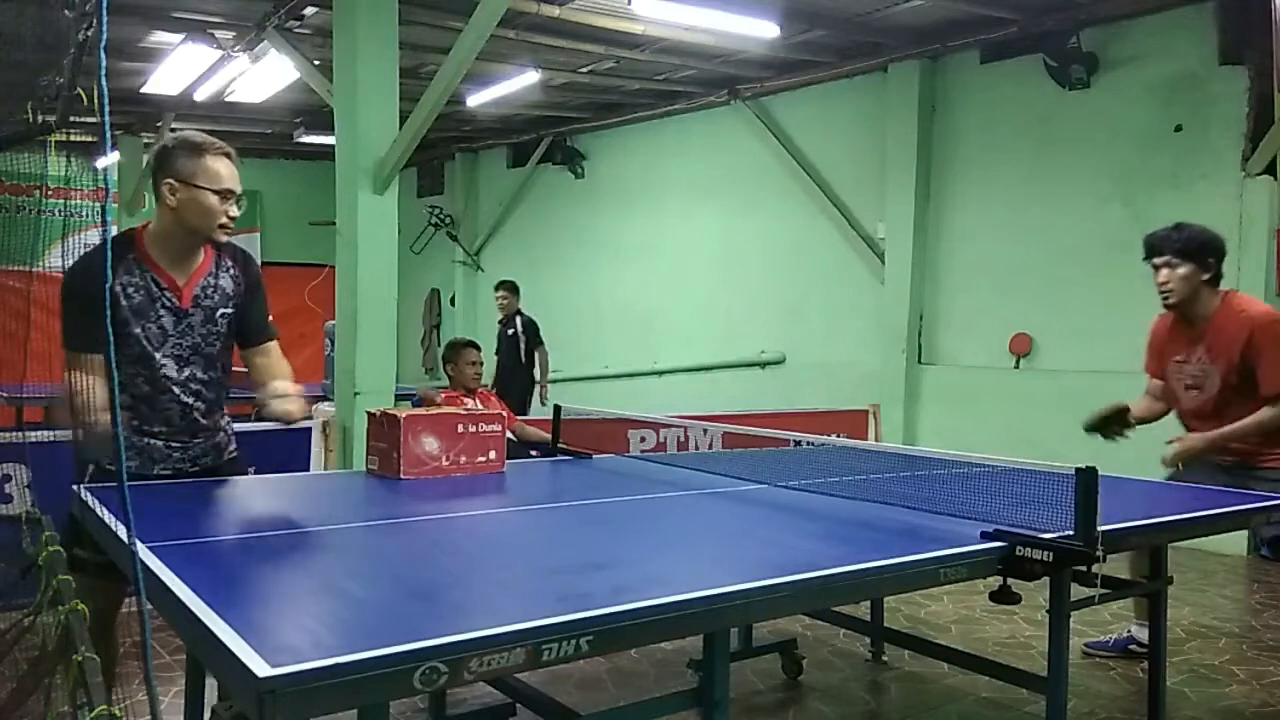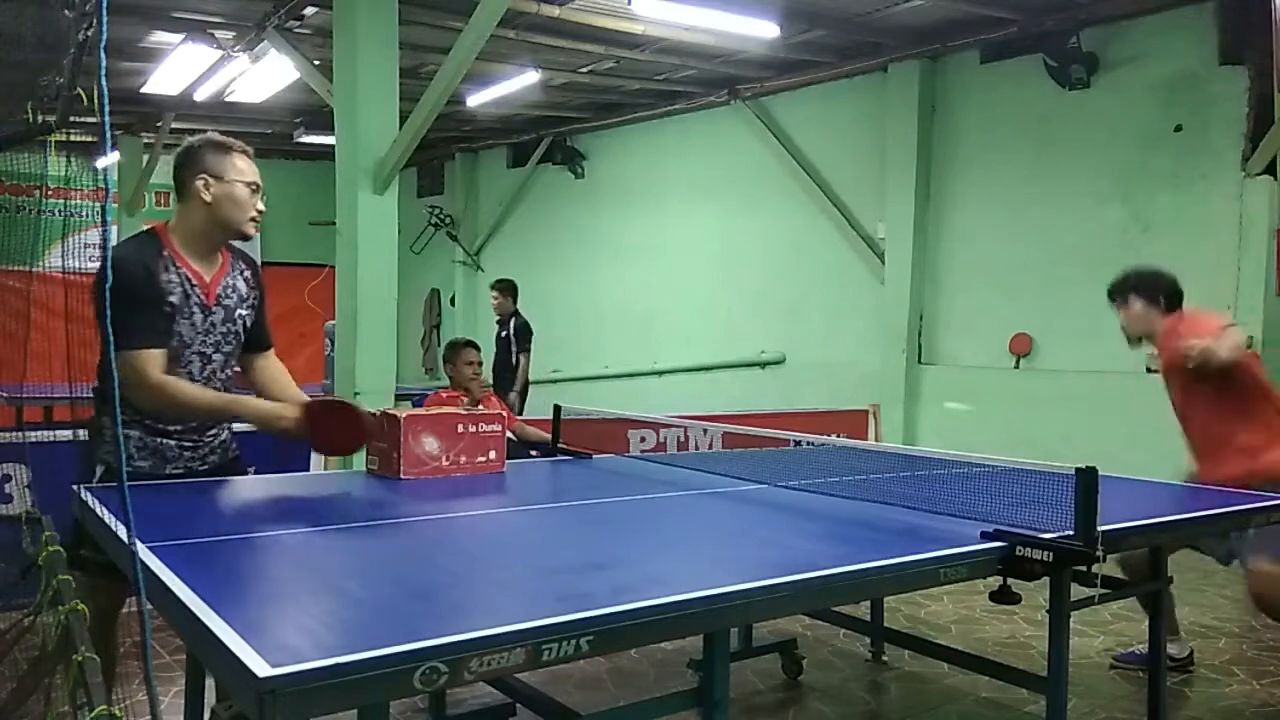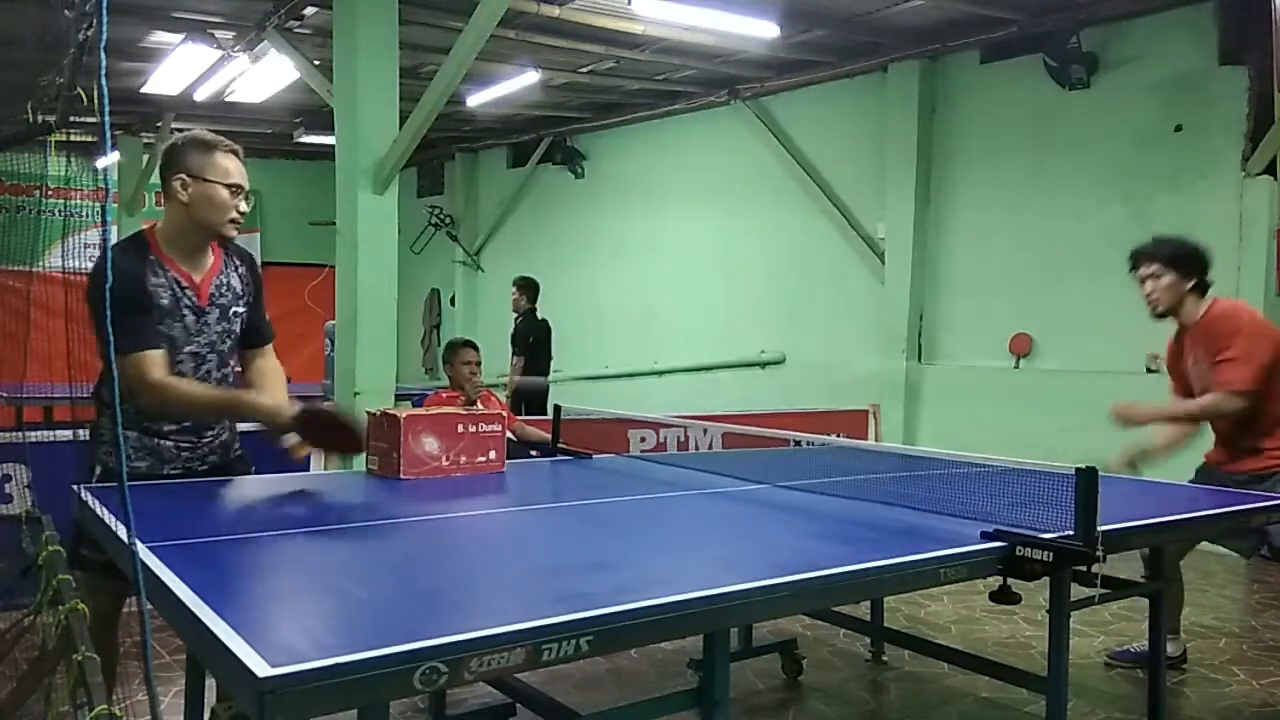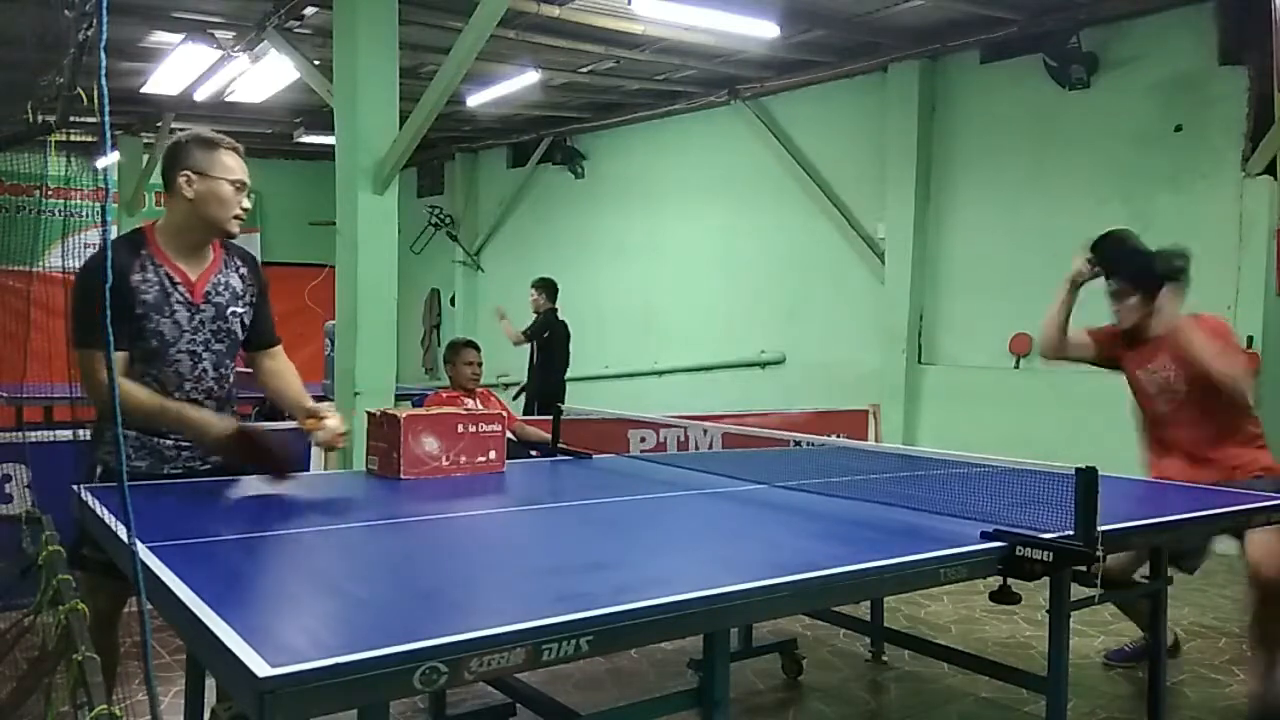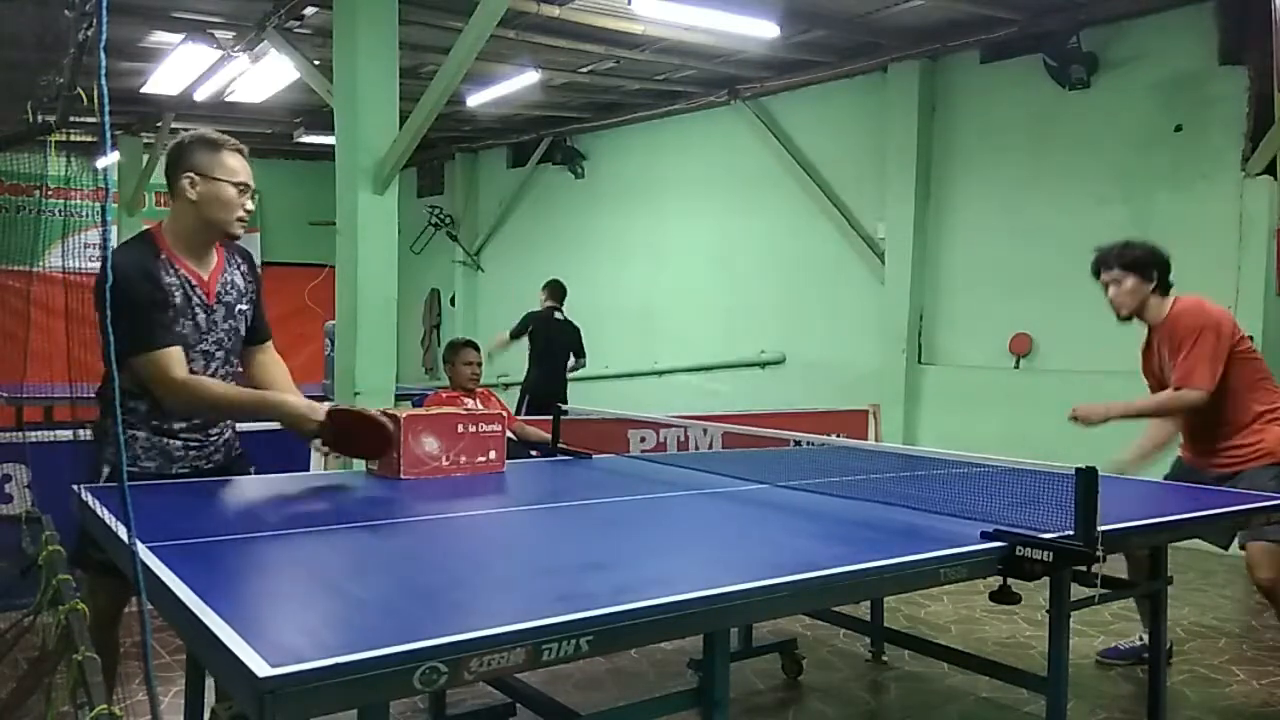
dt=0.7s
person 1, frame 1
left shoulder: (239, 268)
right shoulder: (99, 272)
left elbow: (263, 352)
right elbow: (86, 374)
left wrist: (280, 391)
right wrist: (93, 415)
left hip: (214, 464)
right hip: (123, 469)
right knee: (96, 607)
person 1, frame 2
left shoulder: (246, 272)
right shoulder: (131, 267)
left elbow: (260, 359)
right elbow: (145, 384)
left wrist: (306, 410)
right wrist: (260, 413)
left hip: (215, 464)
right hip: (134, 468)
right knee: (101, 605)
person 1, frame 3
left shoulder: (242, 267)
right shoulder: (122, 271)
left elbow: (259, 355)
right elbow: (151, 387)
left wrist: (284, 418)
right wrist: (251, 406)
left hip: (217, 462)
right hip: (134, 469)
right knee: (101, 605)
person 1, frame 4
left shoulder: (244, 270)
right shoulder: (114, 269)
left elbow: (268, 359)
right elbow: (102, 381)
left wrist: (310, 411)
right wrist: (192, 421)
left hip: (220, 466)
right hip: (134, 468)
right knee: (101, 605)
person 1, frame 5
left shoulder: (242, 267)
right shoulder: (131, 270)
left elbow: (258, 353)
right elbow: (173, 385)
left wrist: (303, 407)
right wrist: (280, 408)
left hip: (220, 460)
right hip: (138, 468)
right knee: (104, 606)
person 2, frame 1
right shoulder: (1166, 328)
right elbow: (1156, 398)
left wrist: (1209, 441)
right wrist: (1124, 415)
right hip: (1206, 459)
right ankle: (1142, 635)
person 2, frame 2
left shoulder: (1186, 328)
right shoulder: (1175, 355)
left elbow: (1232, 347)
right hip: (1218, 480)
right knee: (1132, 554)
right ankle: (1175, 648)
person 2, frame 3
left shoulder: (1235, 320)
right shoulder: (1178, 347)
left elbow: (1233, 402)
right elbow: (1186, 425)
left wrist: (1149, 412)
right wrist: (1135, 455)
right hip: (1229, 466)
right knee: (1158, 549)
right ankle: (1169, 645)
person 2, frame 4
left shoulder: (1207, 331)
right shoulder: (1122, 343)
left elbow: (1240, 392)
right elbow: (1051, 348)
left wrist: (1179, 326)
right wrist: (1072, 284)
right hip: (1173, 481)
right knee: (1108, 567)
person 2, frame 5
left shoulder: (1195, 317)
right shoulder: (1151, 340)
left elbow: (1193, 397)
left wrist: (1110, 411)
right wrist: (1125, 465)
right hip: (1205, 459)
right ankle: (1152, 638)
